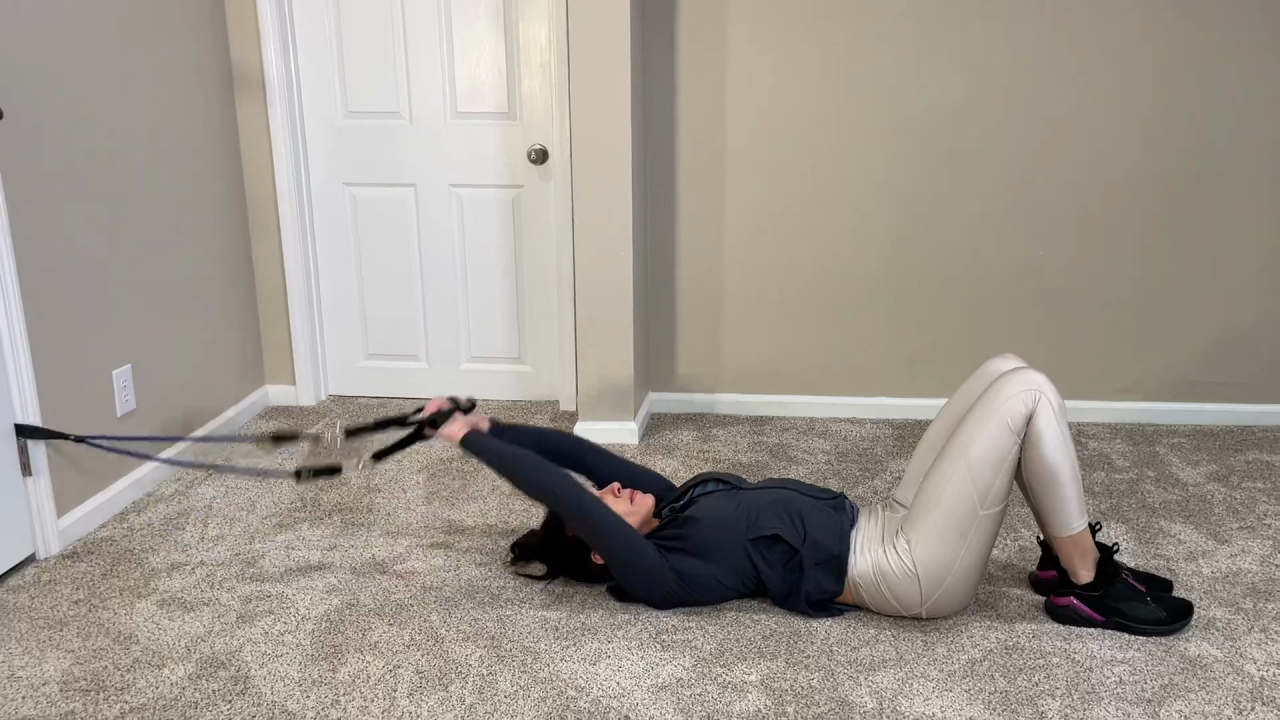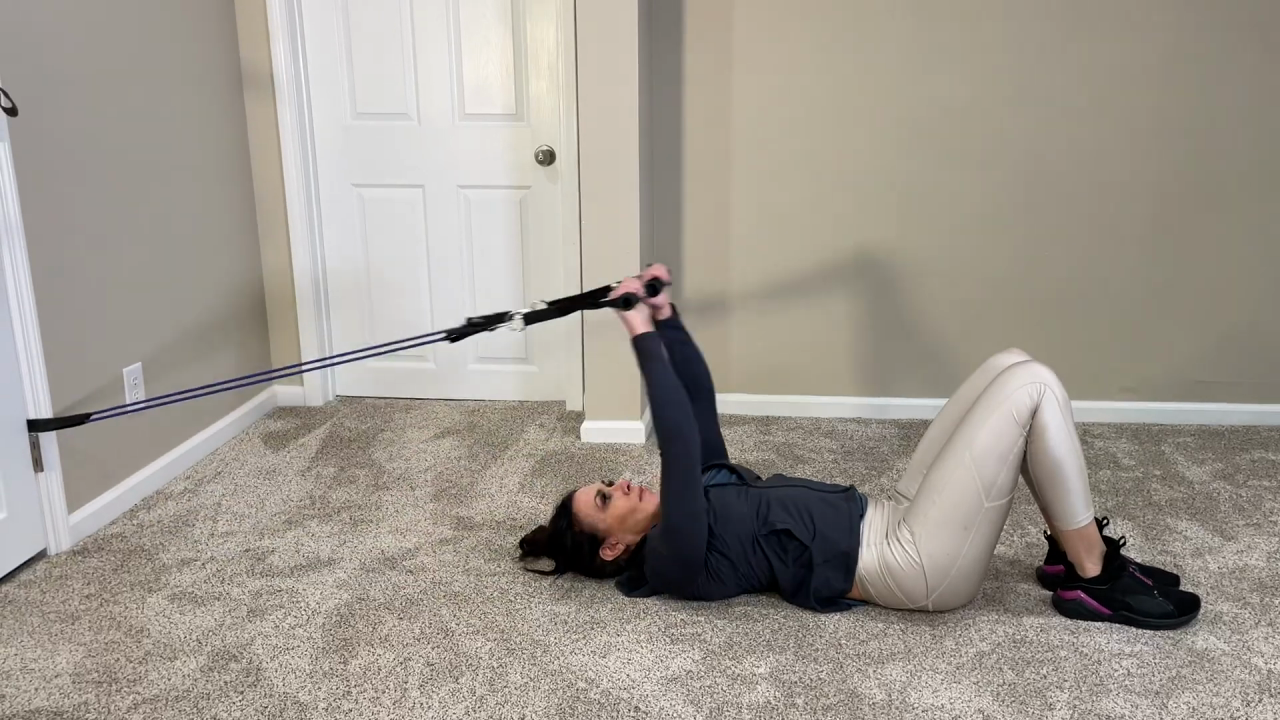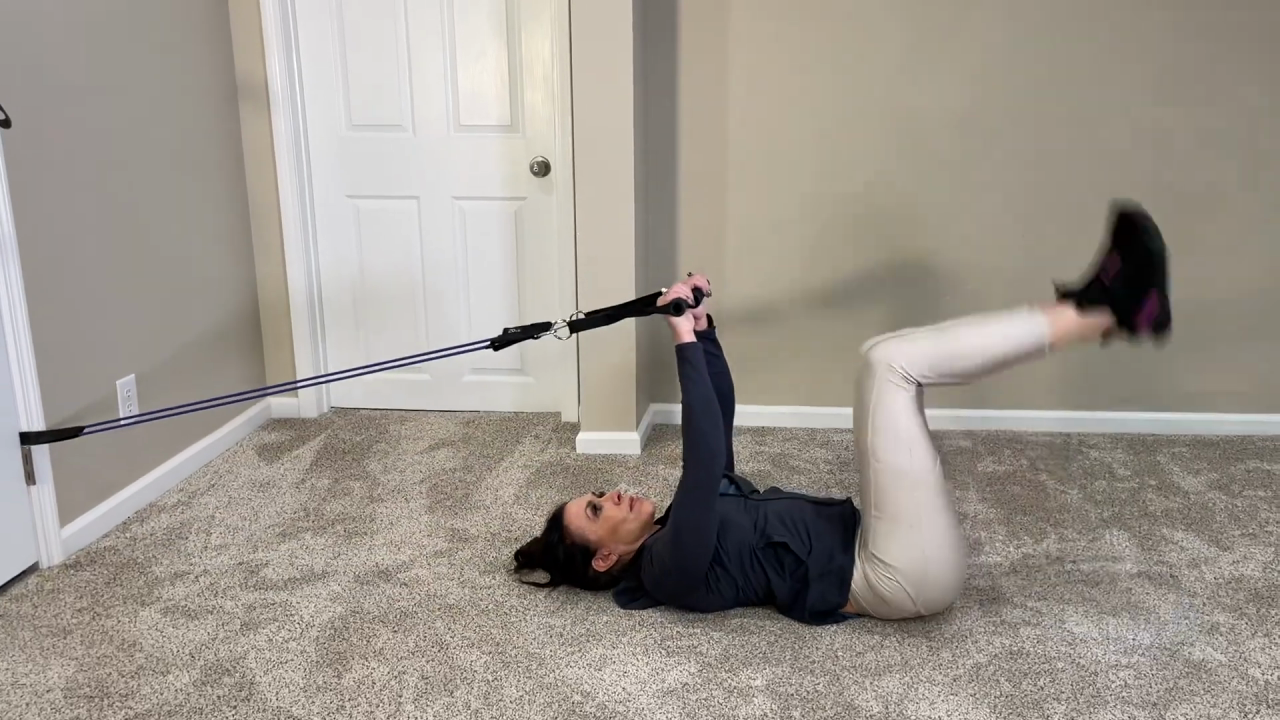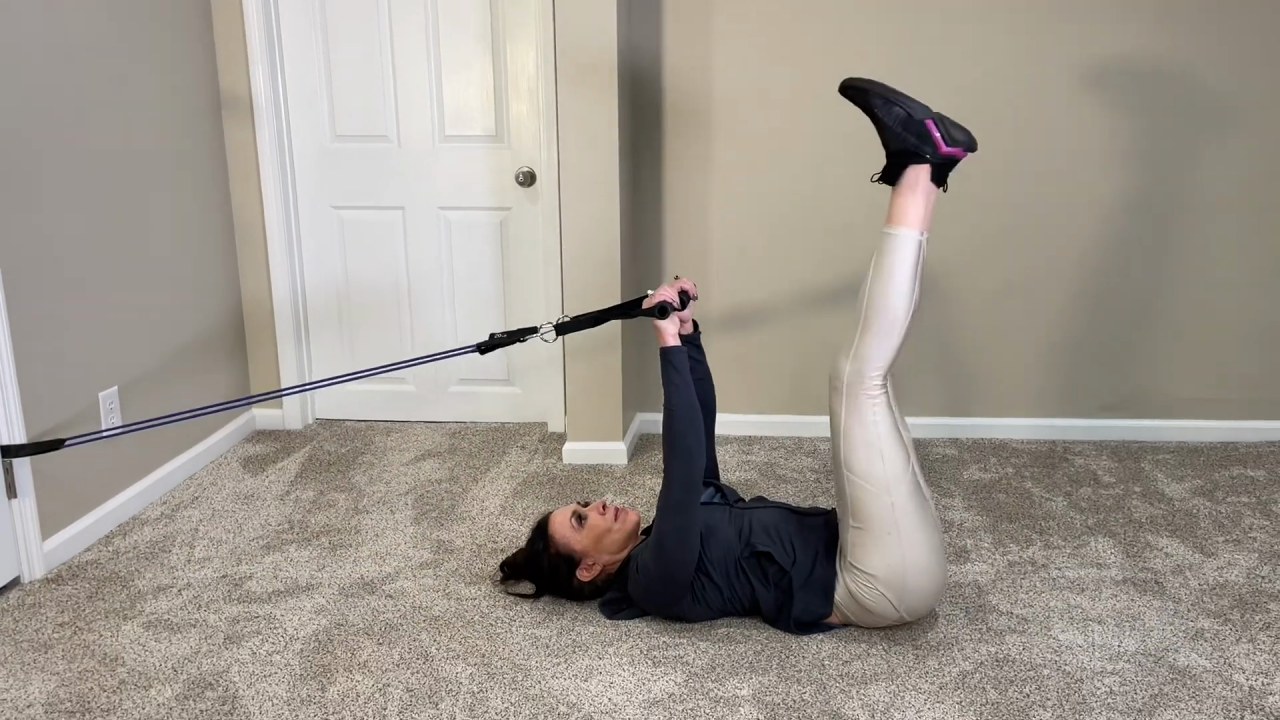
dt=0.7s
person 1, frame 1
left shoulder: (672, 508)
right shoulder: (664, 572)
left elbow: (586, 456)
right elbow: (567, 496)
left wrist: (485, 427)
right wrist: (477, 439)
left hip: (886, 524)
right hip: (910, 572)
left knee: (1006, 373)
right knee: (1027, 395)
left ankle: (1071, 558)
right ankle: (1089, 585)
person 1, frame 2
left shoulder: (696, 502)
right shoulder: (673, 560)
left elbow: (698, 408)
right elbow: (679, 445)
left wrist: (667, 319)
right wrist: (643, 339)
left hip: (891, 519)
right hip: (913, 565)
left knee: (1013, 368)
right knee: (1031, 388)
left ankle: (1073, 551)
right ankle: (1095, 577)
person 1, frame 3
left shoulder: (678, 532)
right shoulder: (672, 569)
left elbow: (717, 426)
right elbow: (706, 465)
left wrist: (700, 330)
right wrist: (685, 345)
left hip: (868, 541)
right hip: (909, 575)
left knee: (889, 363)
right knee: (888, 363)
left ankle: (1088, 310)
right ankle: (1095, 317)
person 1, frame 4
left shoulder: (663, 541)
right shoulder: (657, 579)
left elbow: (698, 440)
right elbow: (682, 467)
left wrist: (685, 332)
right wrist: (669, 349)
right hip: (890, 582)
left knee: (861, 370)
right knee: (859, 374)
left ankle: (921, 170)
right ankle: (914, 169)
